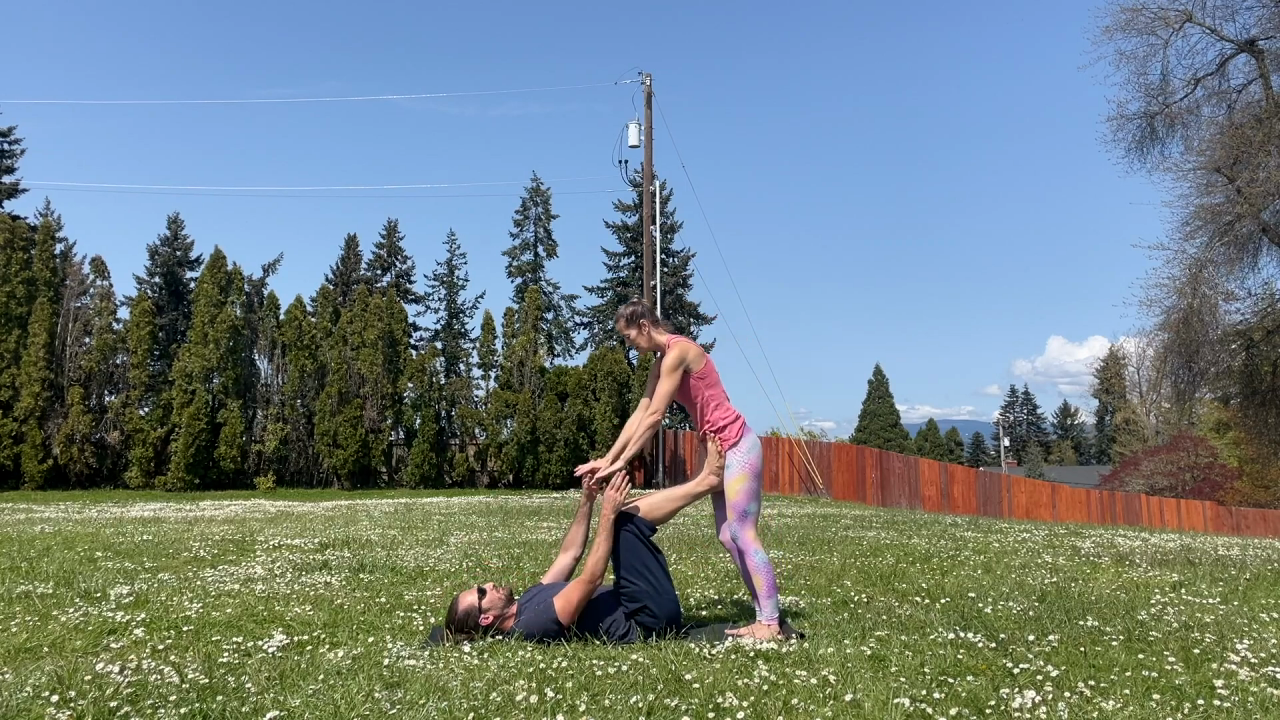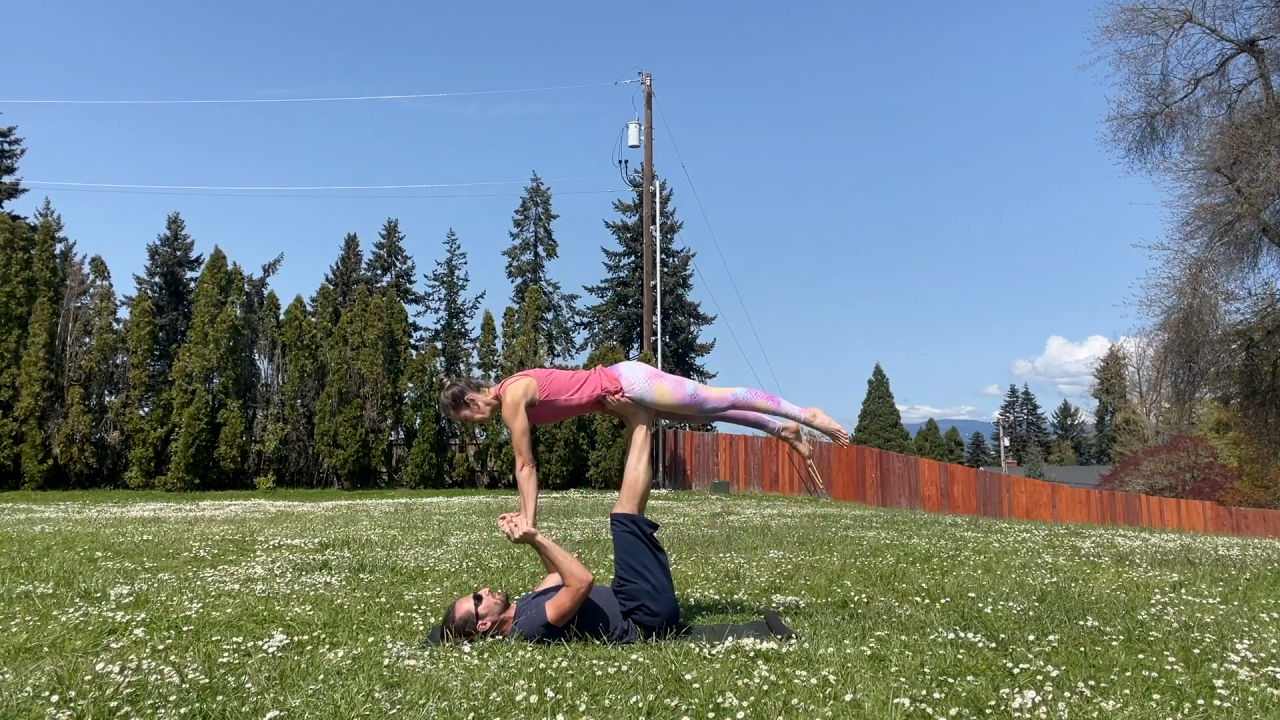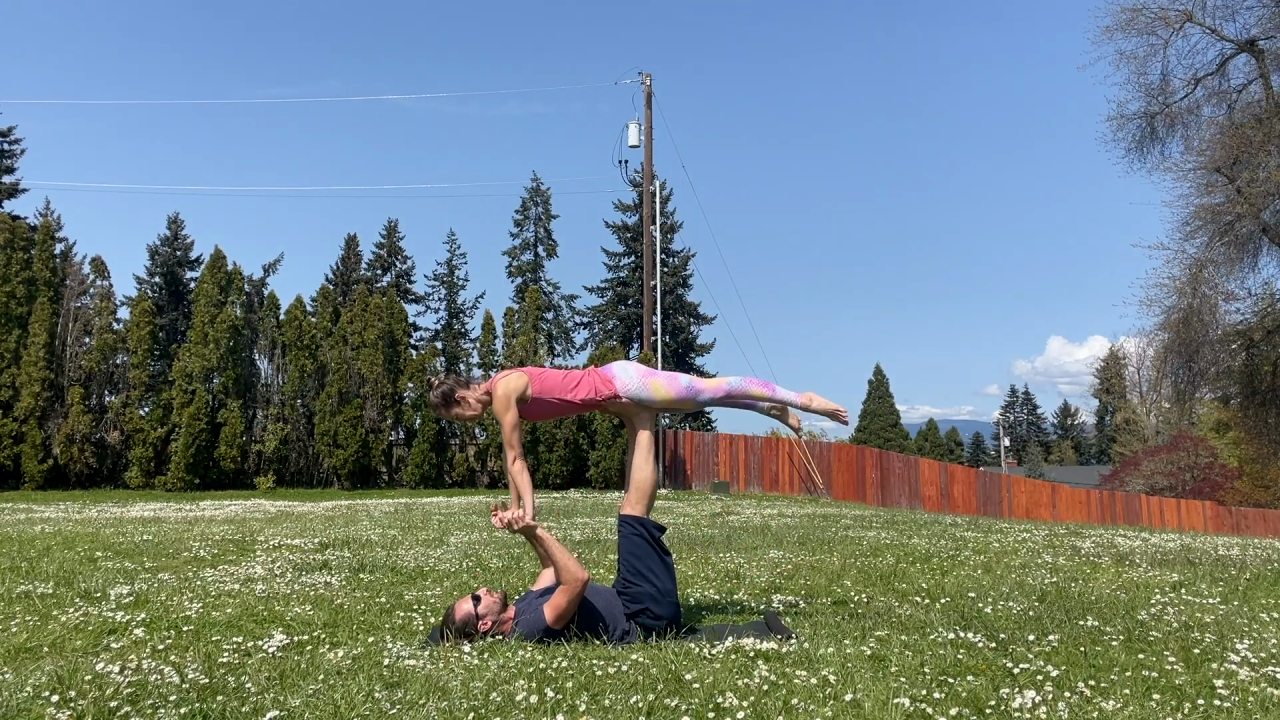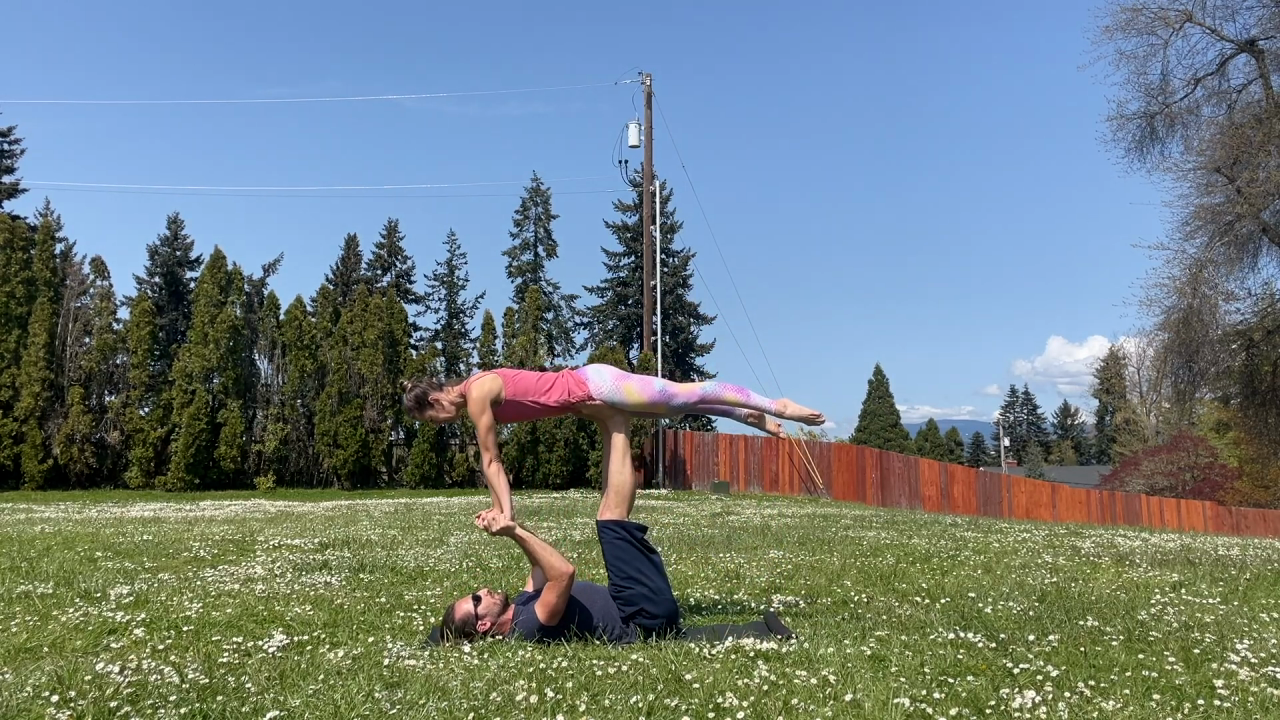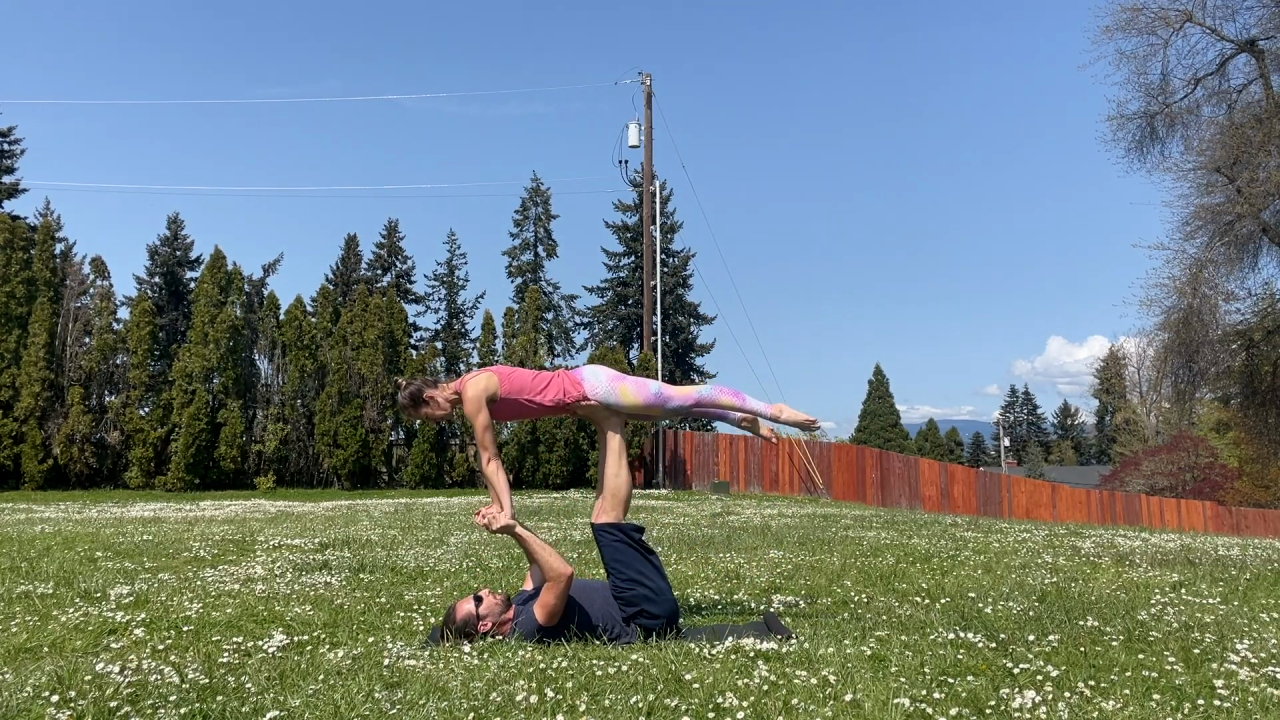
dt=1s
person 1, frame 1
left shoulder: (678, 351)
right shoulder: (662, 362)
left elbow: (655, 416)
right elbow: (639, 414)
left wrist: (622, 462)
right wrist: (608, 459)
left hip: (736, 444)
right hip: (722, 449)
left knee: (743, 536)
right knee: (729, 537)
left ankle: (770, 623)
right ankle: (763, 617)
person 1, frame 2
left shoulder: (511, 397)
right shoulder: (512, 396)
left elbow: (525, 466)
right elbow: (526, 464)
left wrist: (529, 522)
right wrist: (525, 517)
left hip: (625, 385)
right hip: (621, 391)
left knee: (720, 401)
right knee: (713, 411)
left ankle: (807, 415)
right ankle: (783, 429)
person 1, frame 3
left shoulder: (502, 391)
right shoulder: (502, 395)
left elbow: (514, 458)
right elbow: (514, 457)
left wrist: (530, 512)
right wrist: (516, 508)
left hip: (618, 385)
right hip: (614, 392)
left knee: (711, 389)
right knee: (706, 395)
left ankle: (801, 398)
right ankle: (772, 408)
person 1, frame 4
left shoulder: (477, 393)
right shoulder: (476, 396)
left elbow: (490, 460)
right elbow: (492, 460)
left wrist: (508, 512)
right wrist: (499, 508)
left hip: (592, 387)
right hip: (588, 397)
left knee: (686, 396)
right knee: (680, 405)
left ankle: (775, 407)
right ankle: (753, 417)
person 1, frame 5
left shoulder: (472, 392)
right shoulder: (473, 393)
left elbow: (489, 458)
right elbow: (490, 458)
left wrist: (508, 510)
right wrist: (498, 505)
left hip: (588, 389)
right hip: (583, 397)
left knee: (682, 397)
right knee: (679, 405)
left ankle: (770, 411)
right ankle: (746, 421)
person 2, frame 1
left shoulder: (526, 603)
right shoulder: (533, 624)
left elbow: (569, 554)
right elbow: (591, 577)
left wrist: (588, 500)
right wrist: (608, 513)
left hip: (644, 617)
right hip: (648, 620)
right knee: (625, 515)
left ankle: (703, 482)
right ankle: (705, 481)
person 2, frame 2
left shoulder: (522, 610)
right shoulder: (530, 627)
left elbow: (560, 574)
right elbow: (582, 582)
left wrist: (530, 537)
right wrist: (536, 538)
left hip: (647, 620)
right hip: (645, 618)
right knee: (625, 513)
person 2, frame 3
left shoulder: (522, 608)
right shoulder: (532, 628)
left elbow: (553, 567)
right elbow: (577, 579)
left wrist: (526, 530)
right wrist: (536, 531)
left hip: (645, 622)
right hip: (647, 617)
right knee: (633, 513)
person 2, frame 4
left shoulder: (521, 609)
right shoulder: (529, 628)
left elbow: (542, 568)
right elbow: (563, 574)
left wrist: (512, 533)
right wrist: (515, 530)
left hip: (646, 623)
right hip: (645, 619)
right knee: (611, 518)
person 2, frame 5
left shoulder: (520, 607)
right shoulder: (530, 628)
left elbow: (542, 566)
right elbow: (562, 574)
left wrist: (513, 528)
right wrist: (516, 530)
left hip: (647, 622)
right hip: (646, 617)
right knee: (606, 519)
